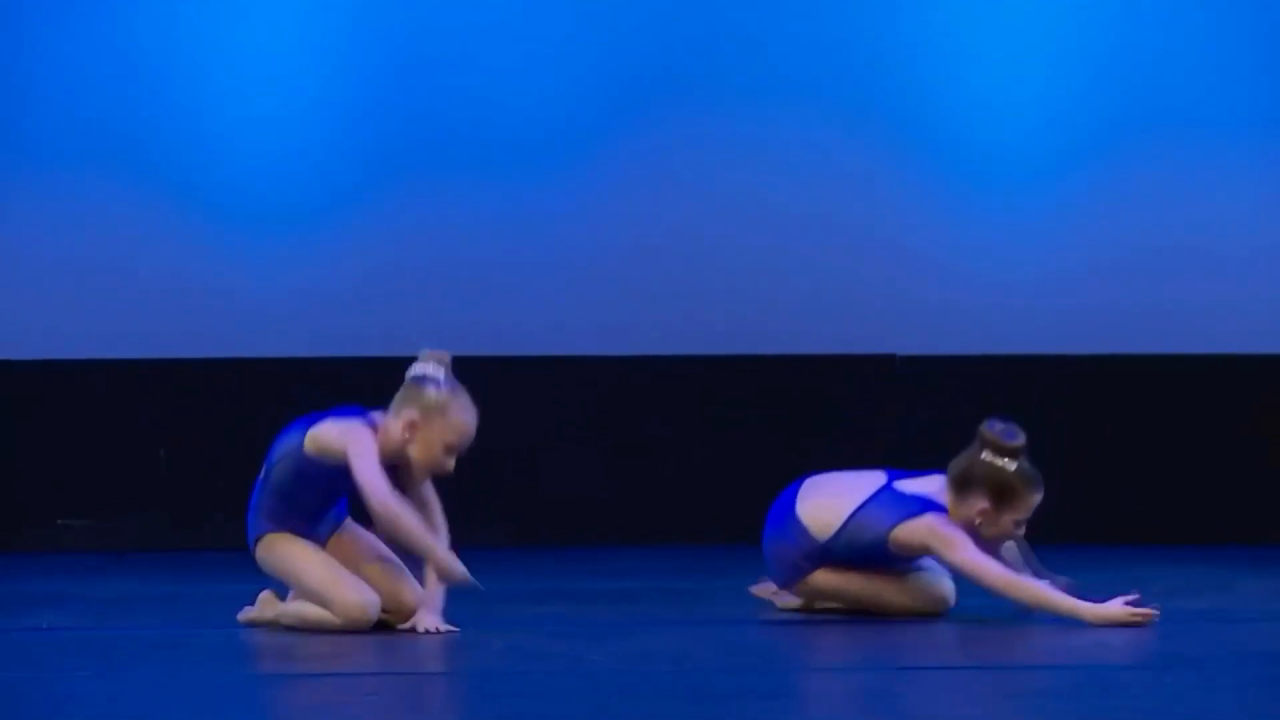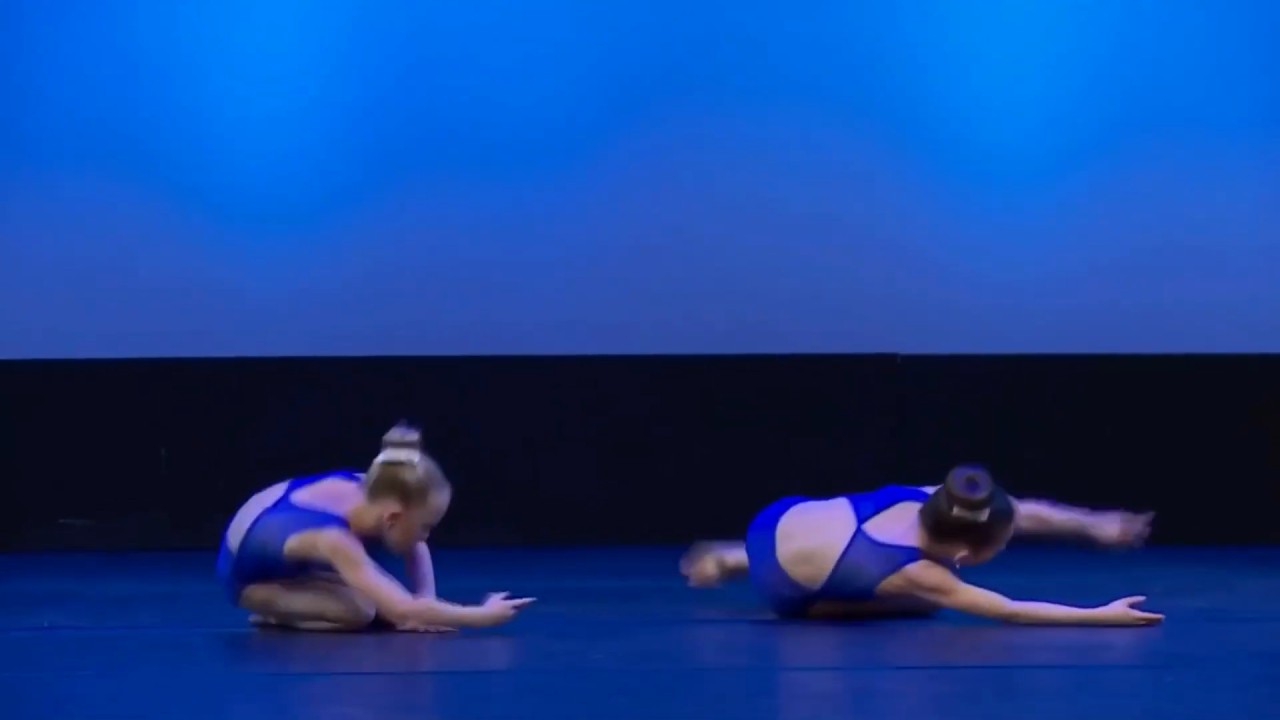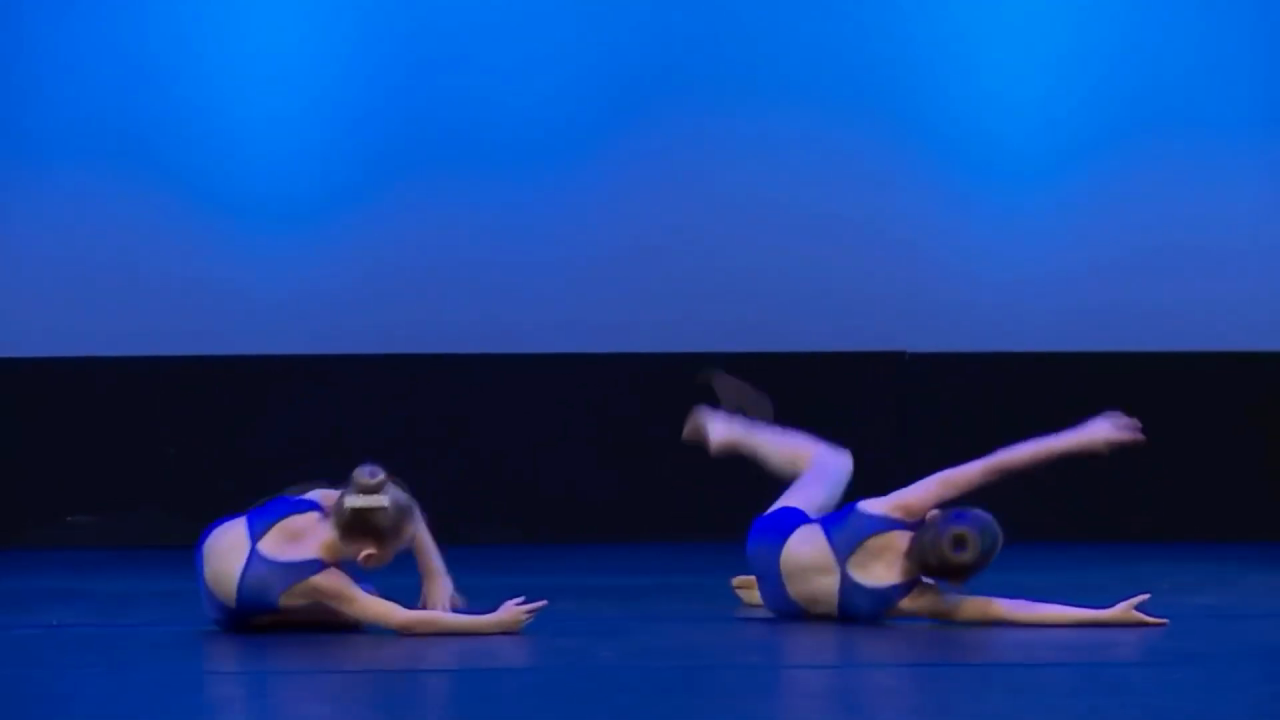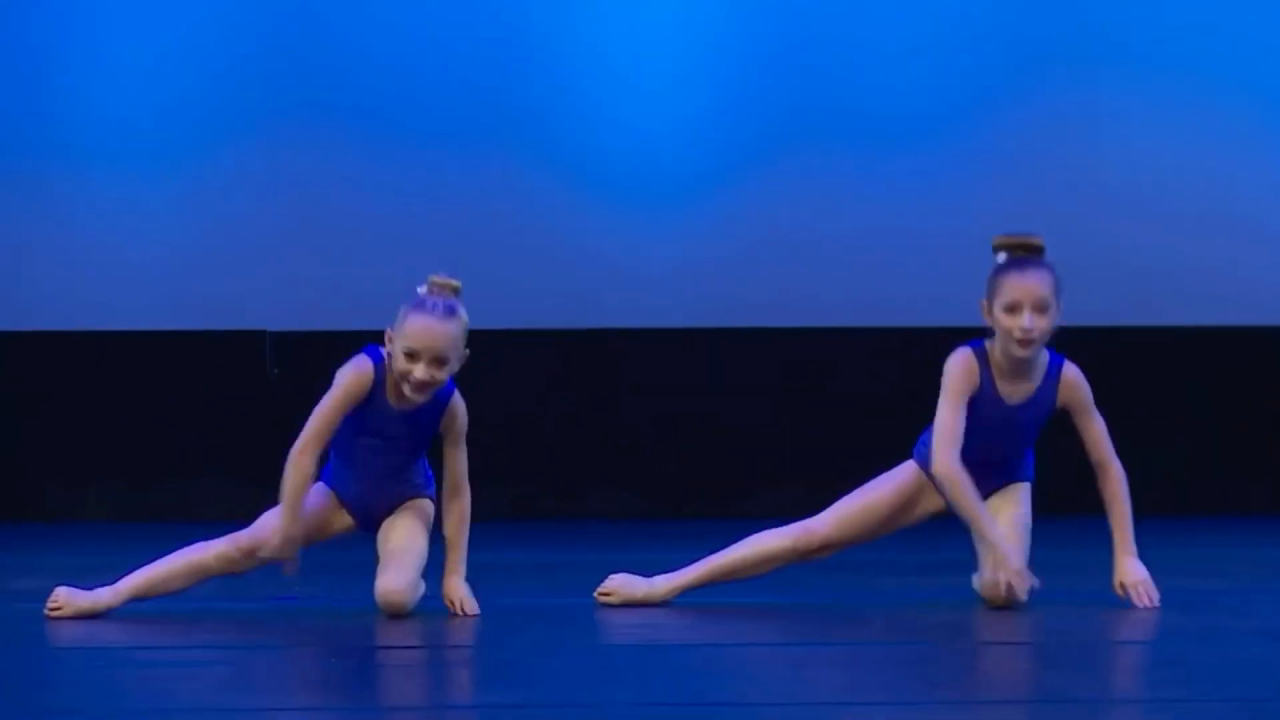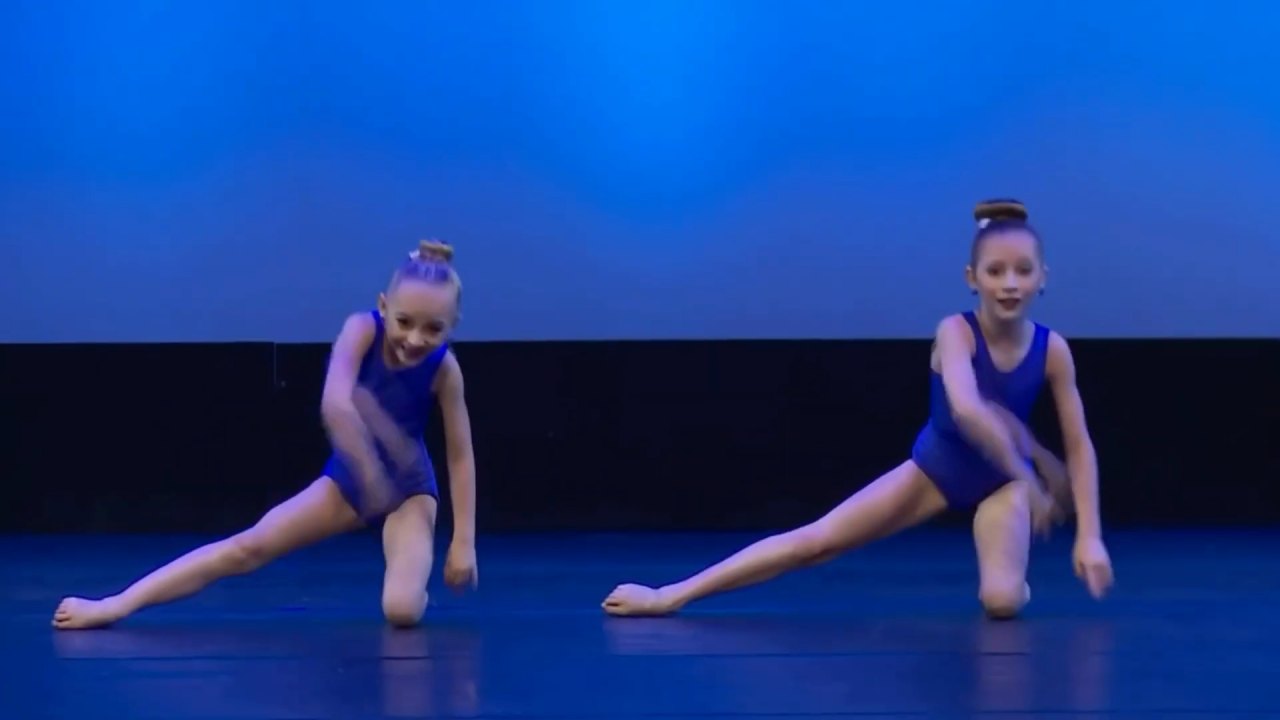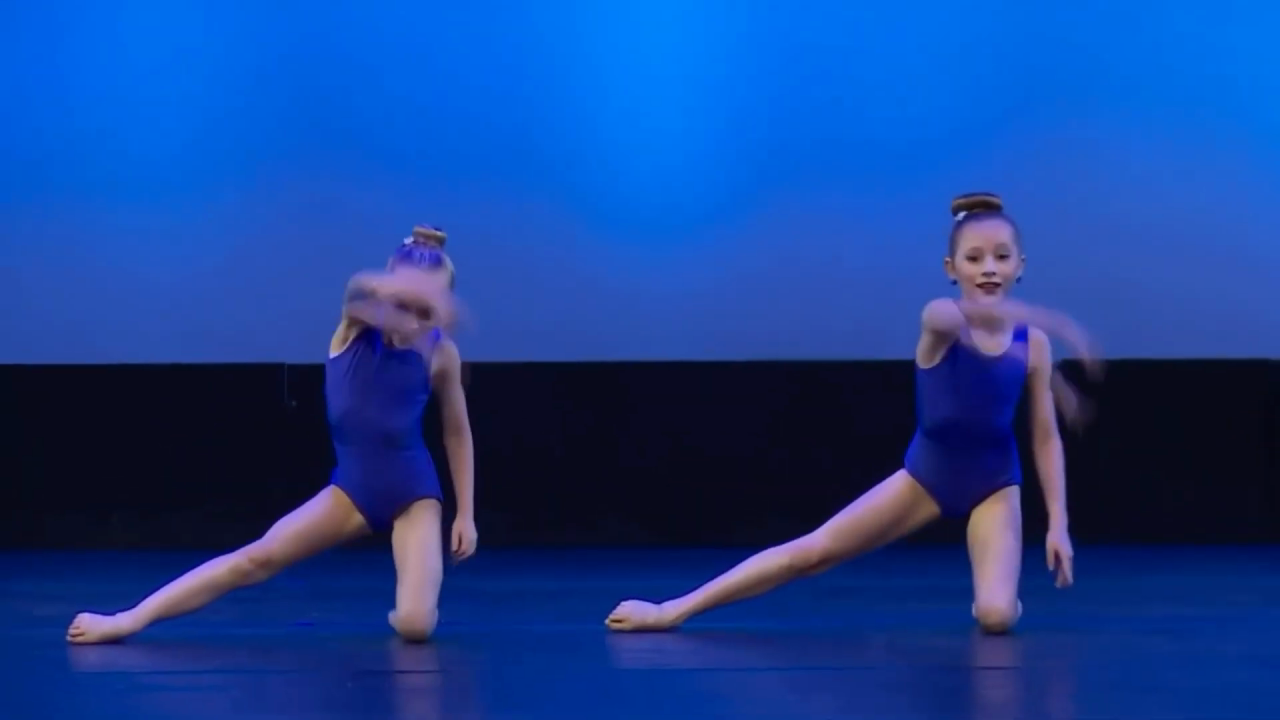
dt=0.3s
person 1, frame 1
left shoulder: (952, 493)
right shoulder: (934, 528)
left elbow: (999, 542)
right elbow: (1008, 584)
left wrist: (1038, 577)
right wrist: (1094, 612)
right hip: (792, 551)
left knee: (937, 584)
right knee: (936, 598)
left ankle: (812, 587)
right ankle: (809, 594)
person 1, frame 2
left shoulder: (922, 498)
right shoulder: (918, 572)
left elbow: (1022, 512)
right elbow: (1010, 610)
left wrist: (1094, 523)
right wrist: (1101, 616)
left hip: (778, 522)
right hip: (781, 591)
right knee: (924, 601)
left ankle: (732, 558)
person 1, frame 3
left shoulder: (891, 513)
right shoulder: (908, 599)
left elbow: (981, 469)
right elbow: (1004, 611)
left wrist: (1076, 438)
right wrist: (1104, 617)
left hip: (776, 532)
right hip: (788, 600)
left knee: (836, 461)
left ankle: (728, 432)
person 1, frame 4
left shoulder: (1065, 378)
right shoulder: (965, 364)
left elbow: (1108, 468)
right elbow: (945, 462)
left wrist: (1127, 558)
right wrist: (999, 545)
left hip: (1005, 483)
right hip: (936, 472)
left knee: (1004, 591)
right knee: (812, 535)
right ankle: (667, 583)
person 1, frame 5
left shoulder: (1052, 350)
right shoulder: (956, 332)
left elbow: (1078, 445)
right elbow: (966, 409)
left wrist: (1089, 535)
right wrist: (1026, 471)
left hip: (1002, 478)
right hip: (935, 467)
left knee: (1003, 599)
right knee: (815, 541)
left ankle: (1013, 577)
right ankle: (671, 595)
person 1, frame 6
left shoulder: (1034, 342)
right shoulder: (939, 320)
left elbow: (1046, 439)
right elbow: (970, 315)
left wrist: (1058, 526)
right wrist: (1057, 323)
left hip: (994, 486)
right hip: (926, 475)
left knee: (997, 616)
right knee: (813, 551)
left ankle: (996, 593)
right ankle: (672, 610)
person 2, frame 1
left shoulder: (410, 449)
right shoulder: (355, 436)
left elbow: (435, 523)
right elbow: (383, 505)
left wrist: (432, 604)
right wrist: (441, 560)
left hip: (327, 521)
right hip: (278, 530)
left knee: (409, 607)
right knee: (361, 610)
left ankle: (309, 598)
right ankle: (272, 609)
person 2, frame 2
left shoulder: (359, 486)
right shoulder: (329, 538)
left elbow: (417, 552)
right elbow: (402, 610)
left wrist: (425, 606)
right wrist: (482, 615)
right hip: (250, 577)
left knee: (390, 600)
right knee: (360, 613)
right ankle: (280, 610)
person 2, frame 3
left shoulder: (324, 502)
right shoulder: (318, 580)
left elbow: (406, 521)
right elbow: (405, 622)
left wrist: (437, 578)
right wrist: (493, 621)
right hip: (234, 612)
right knee: (355, 611)
person 2, frame 4
left shoulder: (450, 405)
right shoulder: (364, 371)
left elbow: (457, 491)
right elbow: (306, 448)
left wrist: (455, 576)
right wrist: (288, 523)
left hip: (406, 501)
right hip: (342, 489)
left knee: (395, 597)
right knee: (242, 547)
left ankle: (375, 581)
right ankle: (107, 595)
person 2, frame 5
left shoulder: (444, 368)
right shoulder: (362, 329)
left elbow: (460, 455)
right elbow: (336, 401)
left wrist: (463, 542)
right wrist: (369, 466)
left hip: (409, 492)
right hip: (346, 479)
left knee: (403, 609)
right knee: (248, 547)
left ankle: (413, 587)
right ankle: (116, 605)
person 2, frame 6
left shoulder: (441, 352)
right shoulder: (355, 323)
left elbow: (458, 435)
right elbow: (360, 291)
left wrist: (465, 515)
right wrist: (403, 291)
left hip: (415, 496)
right hip: (351, 488)
left knee: (415, 625)
right knee: (258, 558)
left ankle: (411, 605)
right ankle: (129, 619)
